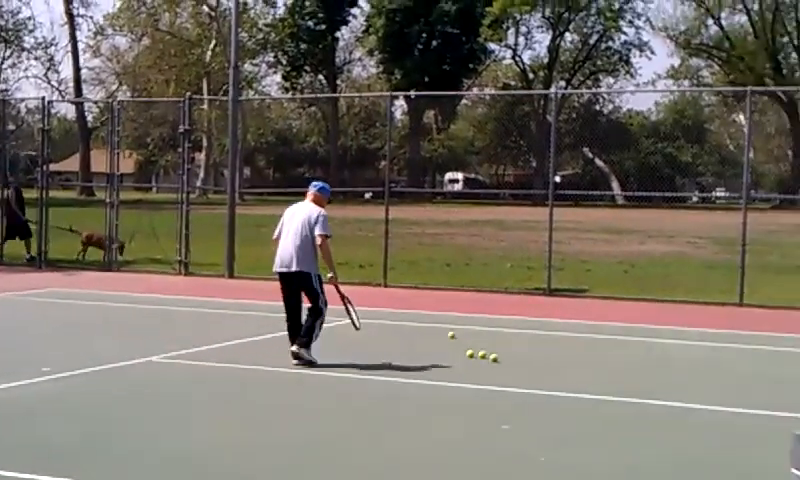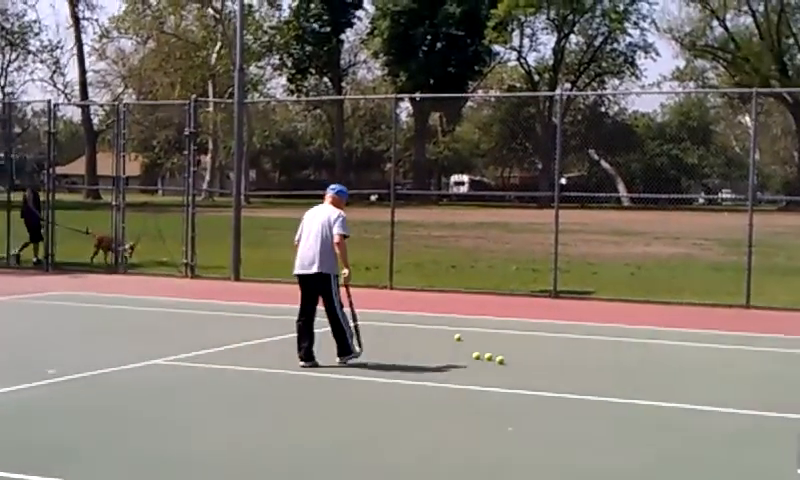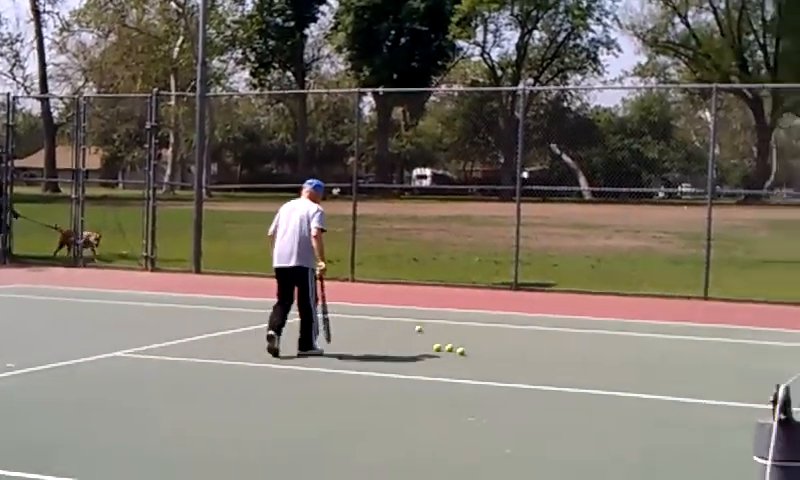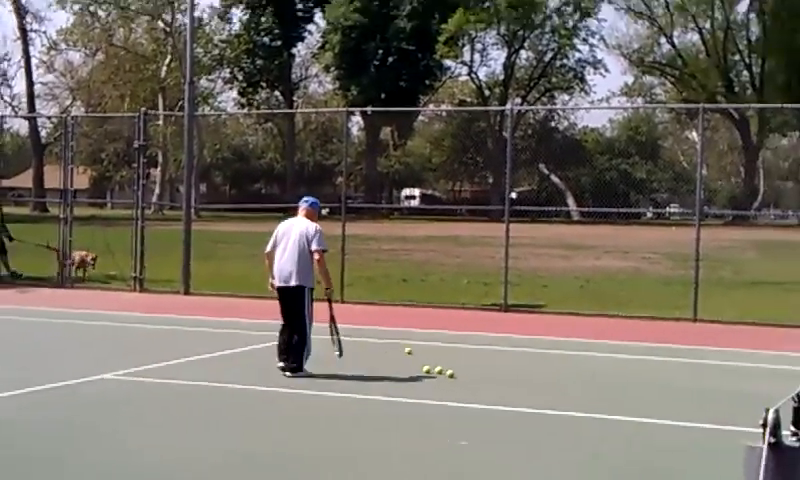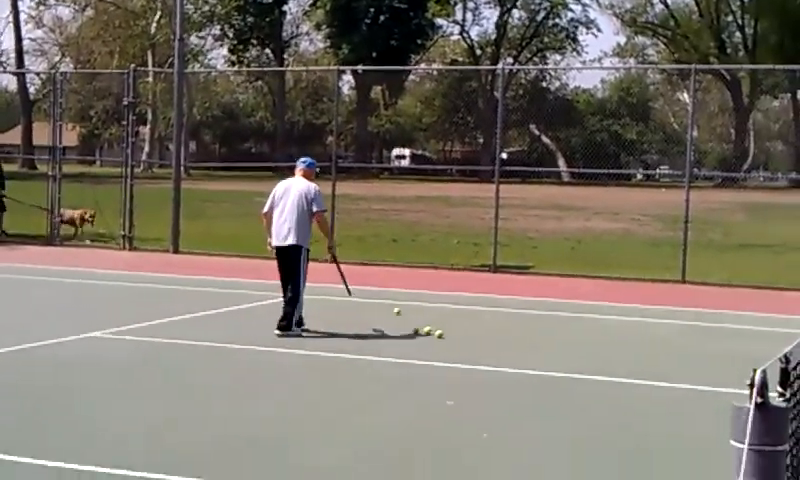
dt=0.2s
person 1, frame 1
left shoulder: (290, 209)
right shoulder: (319, 213)
left elbow: (276, 238)
right elbow: (321, 242)
right wrist: (332, 269)
left hip: (283, 266)
right hip: (305, 268)
left knee: (292, 311)
right knee: (318, 307)
left ankle: (299, 355)
right ankle: (301, 345)
person 1, frame 2
left shoulder: (309, 213)
right shoulder: (337, 214)
left elbow: (297, 241)
right elbow: (338, 241)
right wrist: (346, 267)
left hip: (302, 268)
right hip: (324, 270)
left knee: (306, 313)
right knee: (335, 311)
left ankle: (305, 356)
right ankle: (345, 351)
person 1, frame 3
left shoulder: (286, 207)
right shoulder: (315, 209)
left elbow: (272, 234)
right elbow: (316, 235)
left wrist: (276, 257)
right wrist: (321, 260)
left hip: (281, 262)
right hip: (302, 263)
left knee: (283, 302)
right knee: (307, 304)
left ankle: (274, 332)
right ankle: (306, 345)
person 1, frame 4
left shoulder: (283, 225)
right shoulder: (314, 228)
left elbow: (268, 253)
right elbow: (318, 257)
left wrist: (272, 277)
right wrist: (327, 283)
left hip: (281, 282)
right hip: (301, 283)
left knee: (287, 323)
right knee: (301, 325)
left ankle: (284, 359)
right ankle: (295, 367)
person 1, frame 5
left shoulder: (280, 185)
right shoulder: (312, 188)
left elbow: (266, 213)
right elbow: (319, 217)
left wrist: (269, 236)
right wrist: (330, 240)
left hip: (279, 241)
right hip: (298, 242)
left knee: (287, 283)
right knee: (296, 285)
left ankle: (295, 322)
right ankle: (286, 325)
